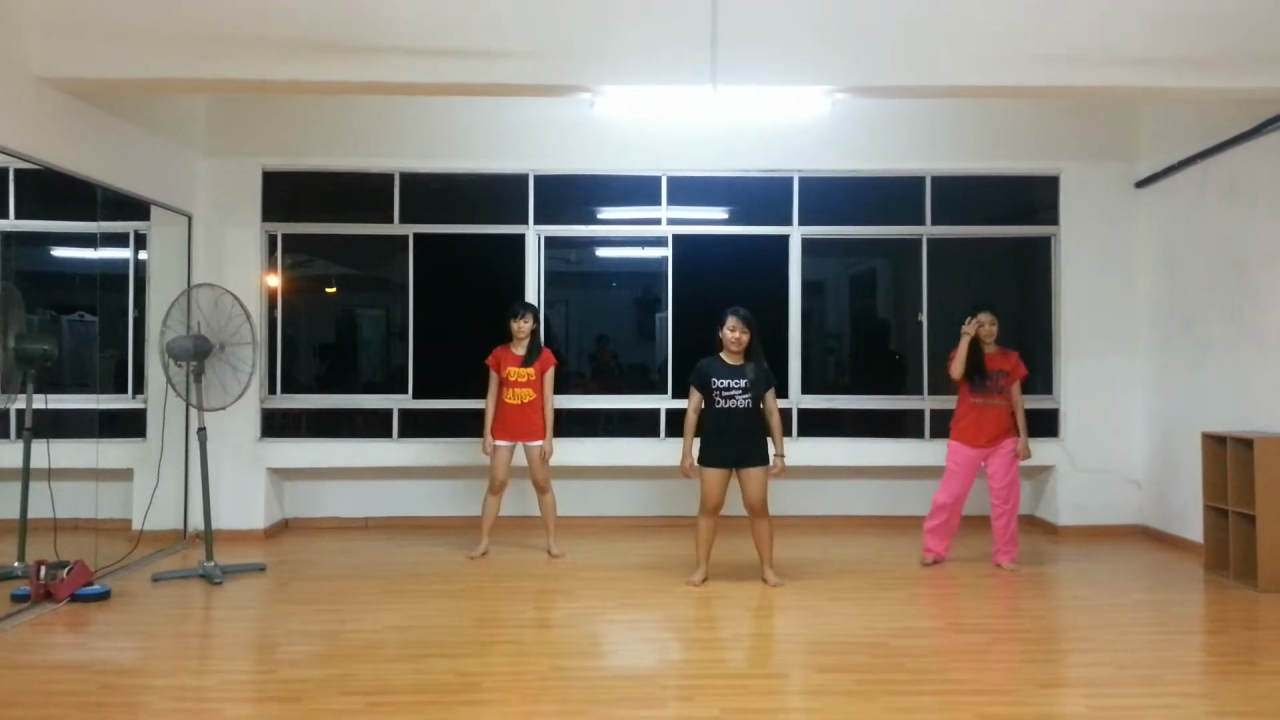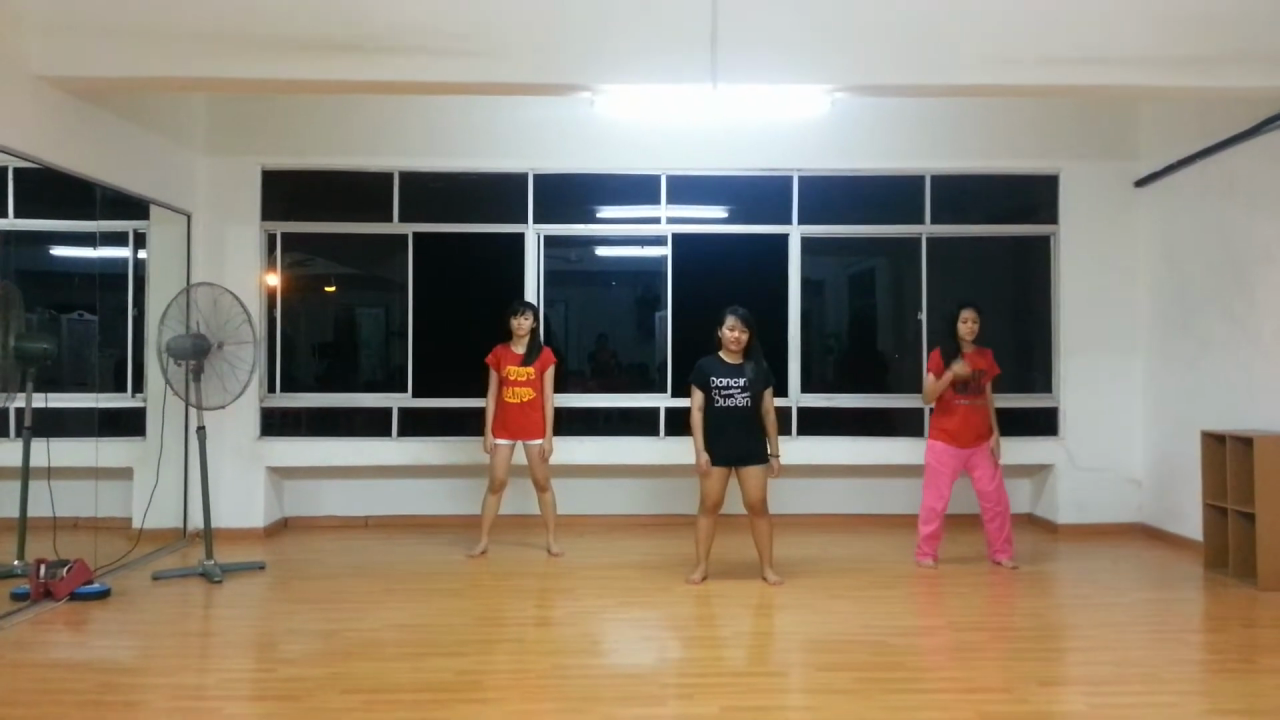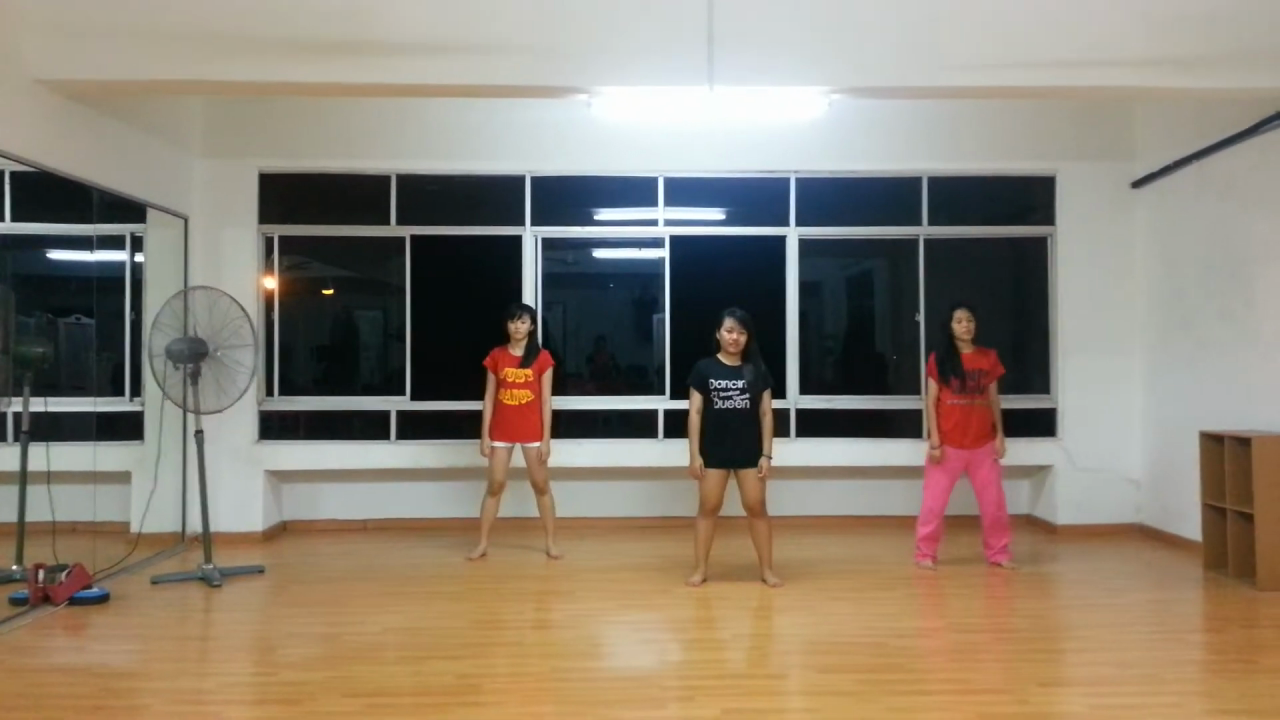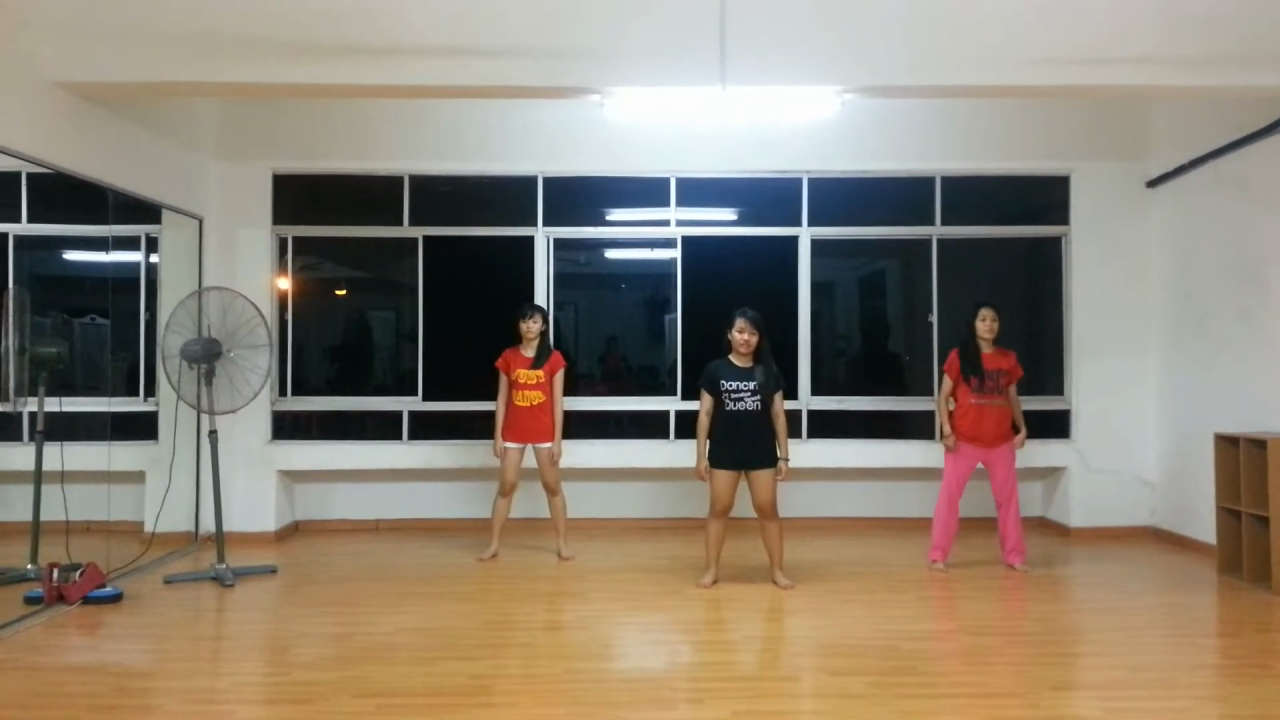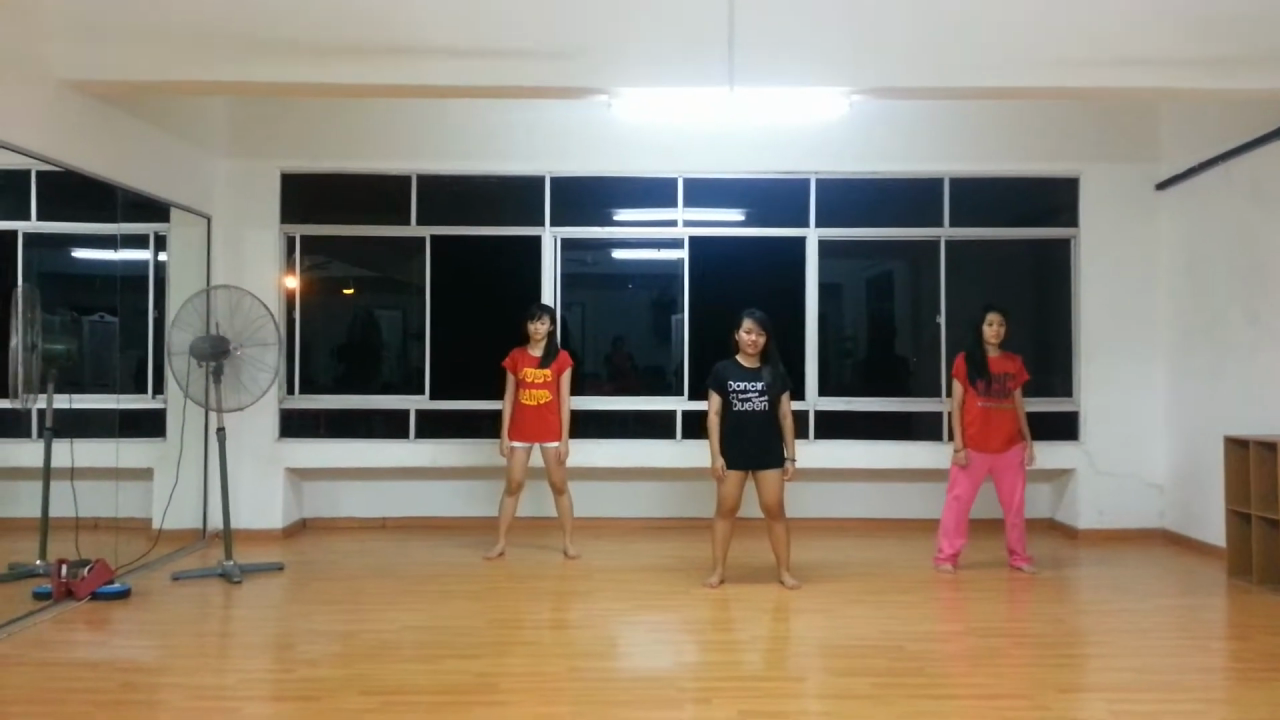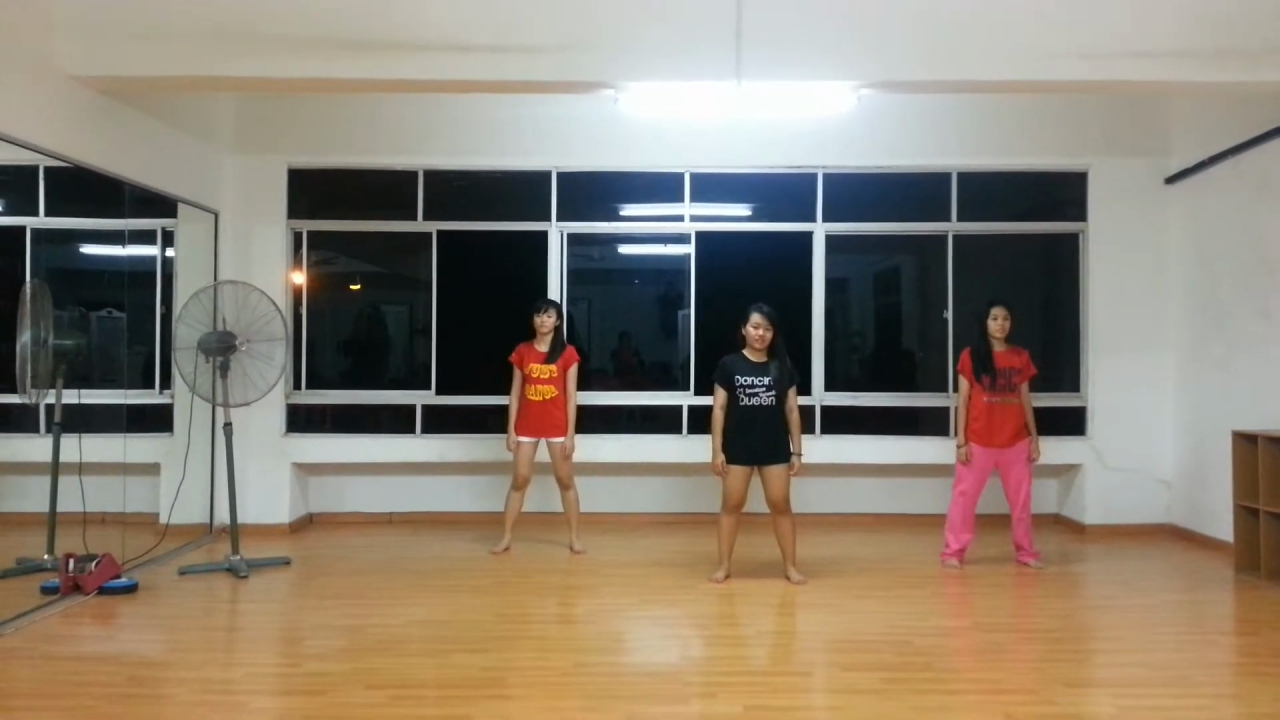
dt=0.4s
person 1, frame 1
left shoulder: (760, 369)
right shoulder: (706, 368)
left elbow: (771, 411)
right elbow: (693, 411)
left wrist: (779, 452)
right wrist: (686, 452)
left hip: (753, 450)
right hip: (714, 450)
left knee: (758, 508)
right knee: (709, 507)
left ankle: (767, 568)
right ankle: (702, 567)
person 1, frame 2
left shoulder: (759, 368)
right shoulder: (705, 366)
left elbow: (768, 412)
right elbow: (697, 409)
left wrist: (774, 452)
right wrist: (700, 450)
left hip: (752, 449)
right hip: (715, 449)
left knee: (757, 506)
right knee: (709, 506)
left ankle: (767, 567)
right ankle: (701, 566)
person 1, frame 3
left shoulder: (757, 370)
right shoulder: (704, 369)
left elbow: (766, 413)
right elbow: (695, 412)
left wrist: (766, 454)
right wrist: (694, 453)
left hip: (749, 451)
right hip: (713, 451)
left knee: (756, 508)
right knee: (708, 508)
left ankle: (766, 569)
right ankle: (700, 568)
person 1, frame 4
left shoulder: (769, 371)
right shoulder: (715, 370)
left elbow: (778, 415)
right elbow: (705, 414)
left wrist: (783, 456)
right wrist: (701, 455)
left hip: (762, 453)
right hip: (724, 452)
left knee: (767, 510)
right knee: (719, 509)
left ankle: (777, 570)
right ankle: (711, 569)
person 1, frame 5
left shoulder: (776, 372)
right shoulder: (722, 370)
left elbow: (785, 415)
right elbow: (714, 414)
left wrist: (790, 456)
right wrist: (716, 454)
left hip: (769, 453)
right hip: (733, 453)
left knee: (774, 510)
right knee: (726, 509)
left ankle: (784, 571)
right ankle: (718, 569)
person 1, frame 6
left shoulder: (783, 366)
right shoulder: (729, 364)
left elbow: (792, 410)
right elbow: (719, 408)
left wrist: (797, 451)
right wrist: (717, 449)
left hip: (775, 448)
right hip: (738, 447)
left knee: (780, 505)
right knee: (732, 504)
left ankle: (790, 566)
right ankle: (724, 565)
person 2, frame 1
left shoulder: (1010, 358)
right shoulder: (963, 352)
left elbow: (1016, 400)
right elbow: (955, 374)
left wrist: (1023, 436)
right wrist: (965, 338)
left hip: (1002, 440)
right hip: (965, 439)
left knee: (1005, 497)
right knee: (950, 495)
left ankle: (1005, 554)
right ankle: (934, 548)
person 2, frame 2
left shoulder: (986, 357)
right shoulder: (940, 356)
left elbow: (988, 398)
right elbow: (928, 397)
left wrist: (995, 434)
right wrist: (950, 375)
left hip: (980, 441)
right hip: (945, 440)
left knee: (995, 497)
right knee: (935, 498)
left ankle: (1002, 552)
right ankle: (926, 552)
person 2, frame 3
left shoulder: (989, 357)
right shoulder: (938, 358)
left elbow: (993, 399)
right elbow: (931, 402)
left wrist: (999, 434)
right wrist: (934, 441)
left hip: (982, 443)
right hip: (948, 443)
left knee: (993, 501)
right knee: (934, 500)
left ankle: (999, 552)
right ankle: (925, 553)
person 2, frame 4
left shoulder: (1008, 358)
right shoulder: (959, 356)
left elbow: (1012, 397)
right elbow: (943, 396)
left wrist: (1022, 429)
right wrist: (946, 431)
left hip: (1001, 442)
right hip: (964, 441)
left knee: (1008, 498)
right knee: (949, 497)
left ankle: (1014, 555)
right ankle: (938, 555)
person 2, frame 5
left shoulder: (1014, 363)
right shoulder: (965, 361)
left elbow: (1019, 406)
right elbow: (957, 405)
left wrist: (1028, 443)
right wrist: (958, 445)
left hip: (1009, 447)
right hip: (974, 447)
left knee: (1015, 504)
right knee: (958, 502)
left ankle: (1019, 556)
right ankle: (946, 556)
person 2, frame 6
left shoulder: (1021, 357)
right shoulder: (970, 356)
left elbow: (1025, 400)
right elbow: (963, 400)
left wrist: (1034, 438)
right wrist: (961, 440)
left hip: (1015, 442)
right hip: (979, 442)
left knee: (1021, 498)
right knee: (964, 496)
left ankle: (1026, 551)
right ankle: (953, 551)
person 3, frame 1
left shoulder: (544, 356)
right shoulder: (499, 355)
left elbow: (548, 399)
right elbow: (492, 396)
left wrist: (549, 437)
right wrist: (487, 433)
left hip: (534, 430)
right hip: (503, 430)
left knee: (542, 485)
right knee: (496, 484)
left ankle: (551, 541)
right ankle: (484, 541)
person 3, frame 2
left shoulder: (544, 355)
right shoulder: (499, 353)
left elbow: (548, 398)
right elbow: (492, 395)
left wrist: (548, 436)
right wrist: (488, 432)
left hip: (534, 429)
right hip: (504, 429)
left knee: (543, 483)
right knee: (496, 483)
left ankle: (551, 539)
right ankle: (483, 540)
person 3, frame 3
left shoulder: (542, 358)
right shoulder: (496, 356)
left elbow: (545, 400)
right elbow: (489, 398)
left wrist: (546, 438)
right wrist: (484, 435)
left hip: (532, 431)
right hip: (501, 431)
left knee: (541, 486)
right knee: (495, 485)
left ankle: (550, 542)
right ankle: (482, 543)
person 3, frame 4
left shoulder: (553, 358)
right shoulder: (508, 357)
left elbow: (557, 401)
right elbow: (502, 399)
left wrist: (557, 439)
right wrist: (498, 436)
left hip: (543, 432)
right hip: (513, 433)
left knee: (552, 487)
right knee: (506, 486)
left ankle: (562, 543)
right ankle: (494, 544)
person 3, frame 5
left shoulder: (561, 358)
right shoulder: (515, 357)
left elbow: (564, 401)
right elbow: (509, 398)
left wrist: (564, 439)
right wrist: (504, 435)
left hip: (550, 432)
right hip: (520, 431)
left knee: (559, 486)
right knee: (513, 485)
left ankle: (568, 542)
right ankle: (500, 542)
person 3, frame 6
left shoulder: (567, 353)
right shoulder: (522, 351)
left elbow: (571, 396)
right elbow: (515, 393)
left wrist: (570, 434)
right wrist: (511, 430)
left hip: (557, 427)
right hip: (527, 426)
left knee: (565, 481)
right knee: (519, 480)
left ankle: (574, 537)
right ankle: (506, 537)
